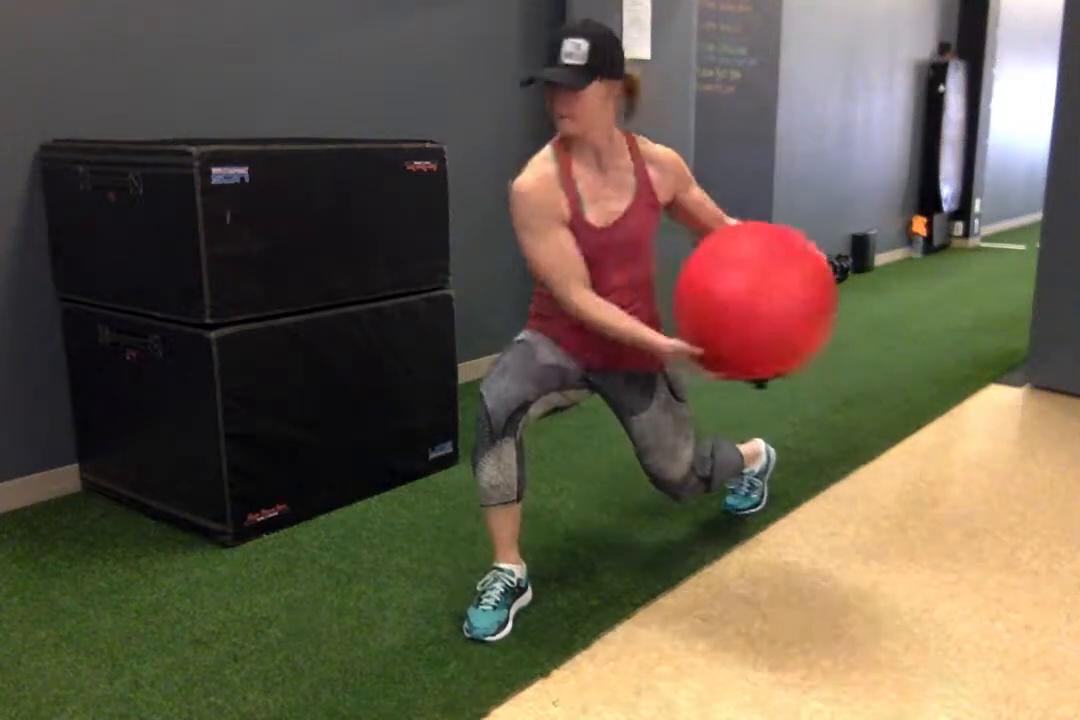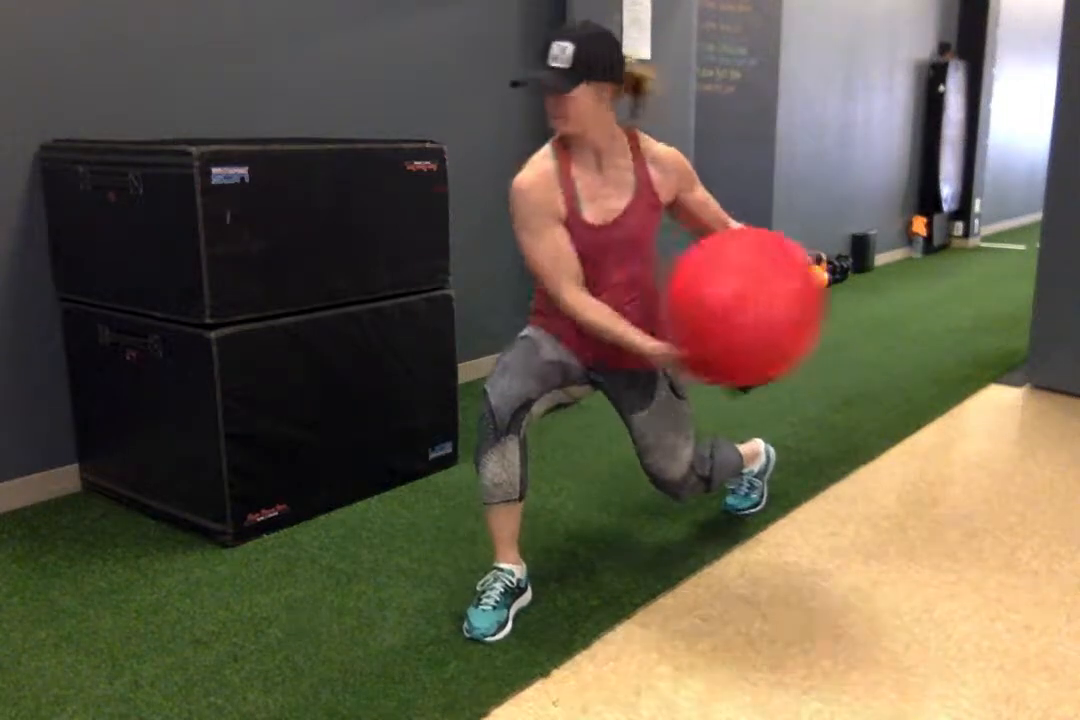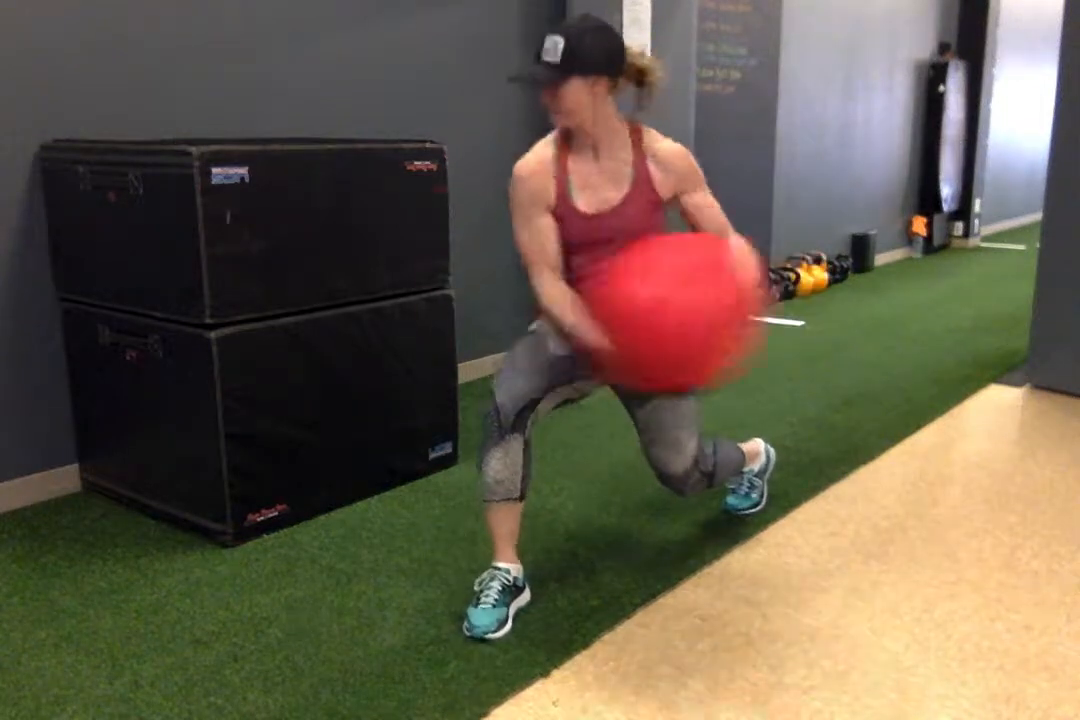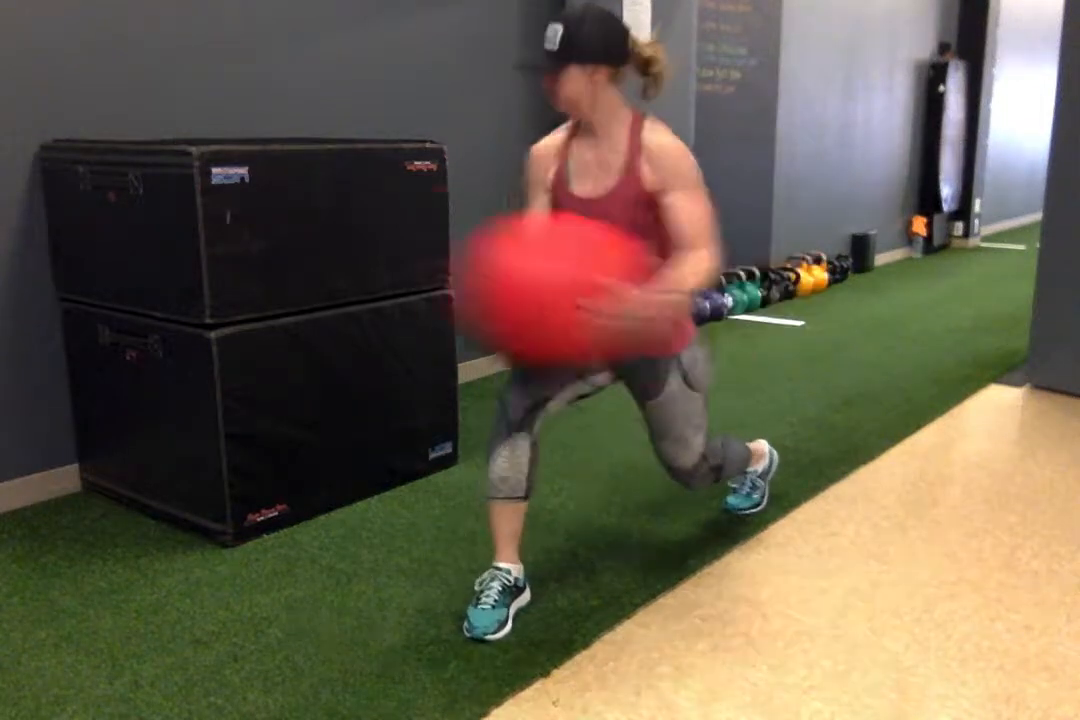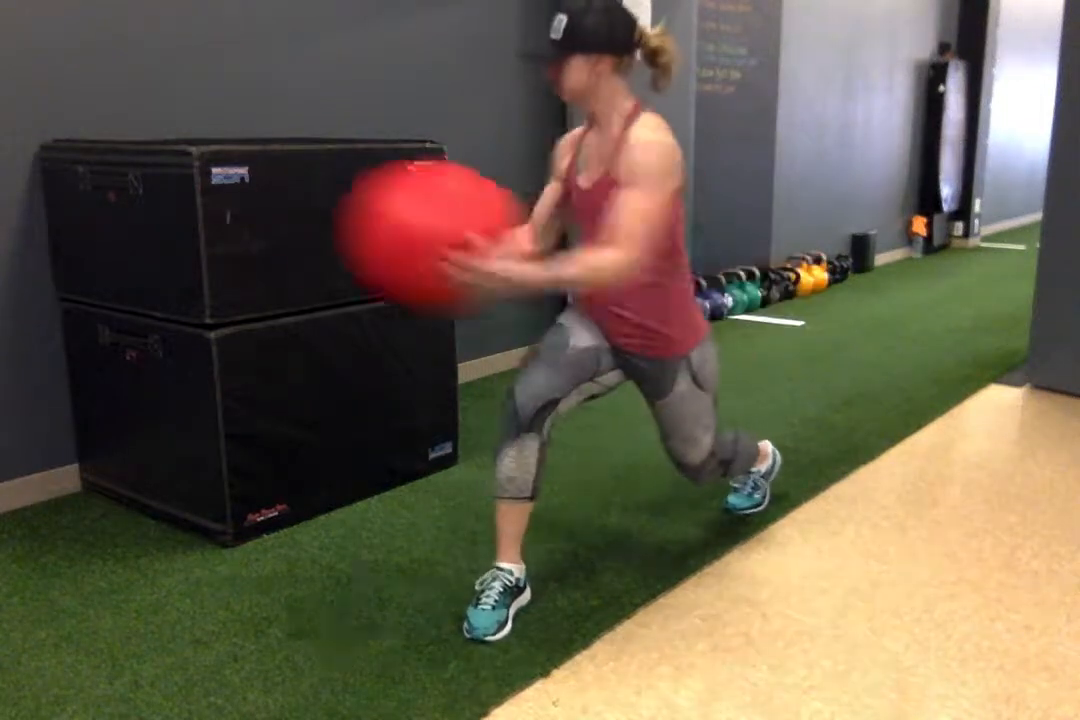
dt=0.1s
person 1, frame 1
left shoulder: (659, 164)
right shoulder: (535, 186)
left elbow: (719, 228)
right elbow: (575, 296)
right wrist: (663, 346)
left hip: (639, 348)
right hip: (558, 337)
left knee: (676, 476)
right knee: (495, 411)
left ankle: (753, 456)
right ankle: (507, 574)
person 1, frame 2
left shoulder: (662, 163)
right shoulder: (535, 183)
left elbow: (723, 230)
right elbow: (569, 295)
right wrist: (652, 349)
left hip: (640, 344)
right hip: (560, 335)
left knee: (676, 476)
right knee: (499, 408)
left ankle: (752, 456)
right ankle: (507, 574)
person 1, frame 3
left shoulder: (666, 159)
right shoulder: (534, 170)
left elbow: (726, 240)
right elbow: (547, 279)
right wrist: (595, 342)
right hip: (570, 329)
left knee: (681, 470)
right knee: (507, 405)
left ankle: (753, 457)
right ankle: (505, 574)
person 1, frame 4
left shoulder: (662, 152)
right shoulder: (548, 154)
left elbow: (701, 254)
left wrist: (659, 297)
left hip: (658, 334)
left knee: (688, 464)
right knee: (516, 404)
left ankle: (757, 458)
right ankle: (505, 573)
person 1, frame 5
left shoulder: (649, 146)
right shoulder: (572, 146)
left elbow: (625, 261)
right elbow: (535, 231)
left wrist: (528, 276)
right wrist: (491, 261)
left hip: (665, 334)
right hip: (593, 322)
left knee: (698, 459)
right knee: (526, 407)
left ankle: (760, 459)
right ankle: (507, 572)
